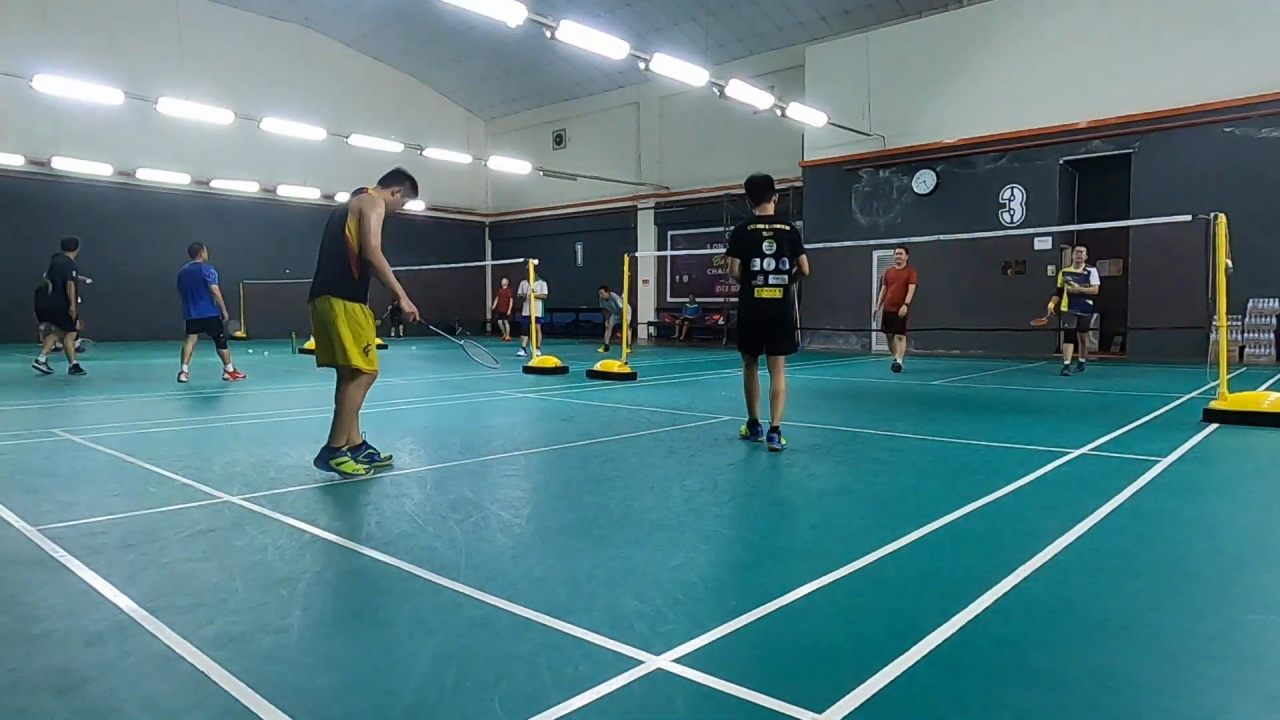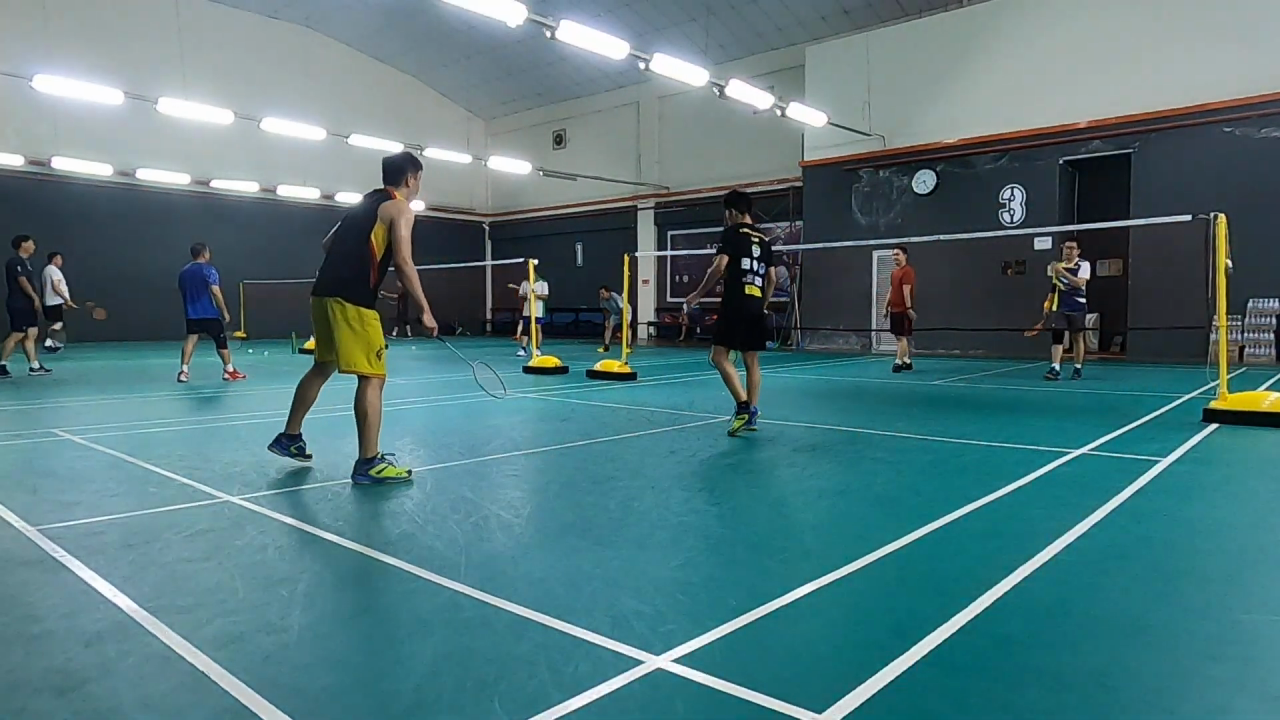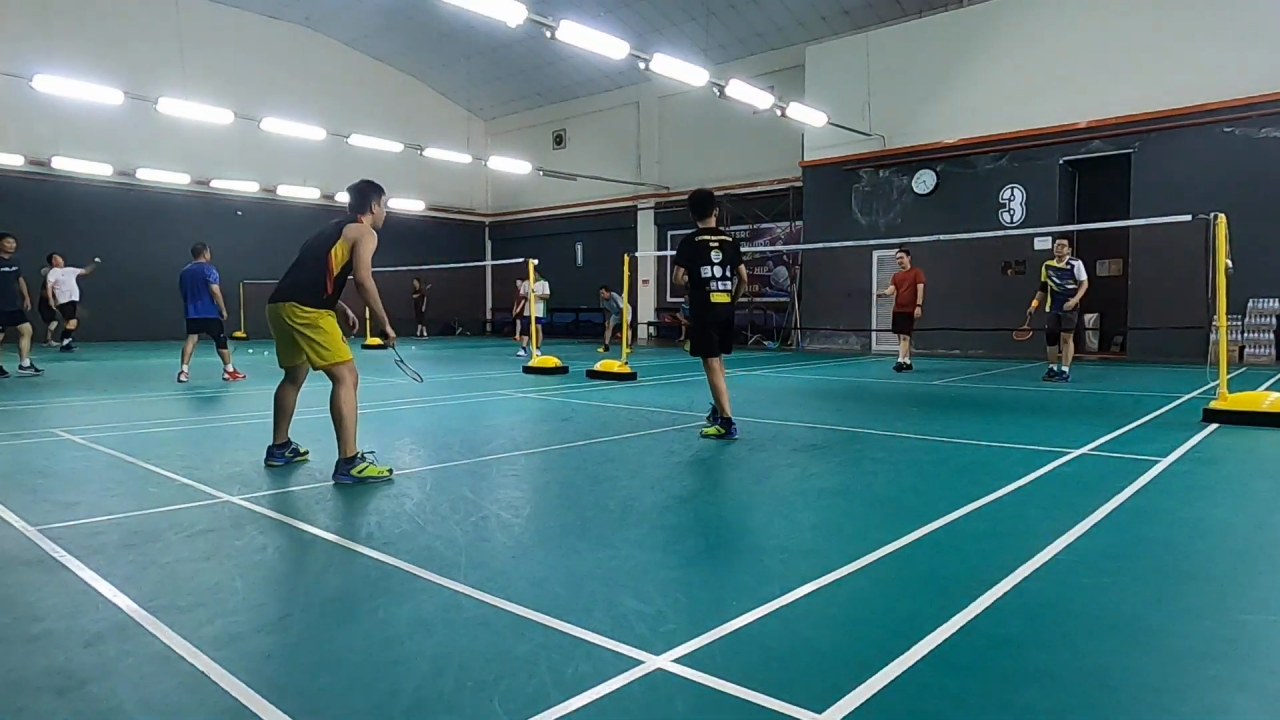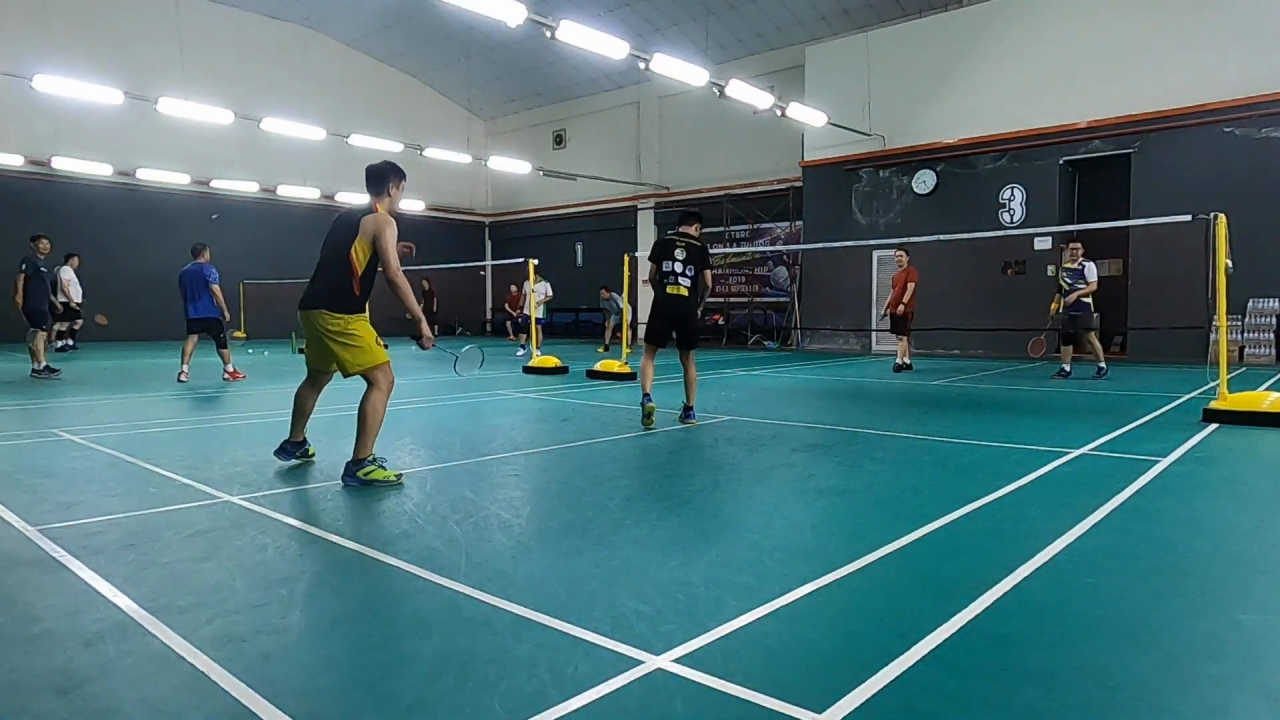
dt=1s
person 1, frame 1
left shoulder: (352, 204)
right shoulder: (372, 202)
right elbow: (372, 253)
right wrist: (402, 297)
left hip: (325, 296)
right hip: (343, 298)
left knee: (350, 375)
right knee: (363, 372)
left ankle: (354, 446)
right ankle: (333, 451)
person 1, frame 2
left shoulder: (364, 205)
right shoulder: (400, 209)
left elbow: (327, 244)
right elbow: (403, 262)
right wrist: (424, 310)
left hip: (324, 295)
right hip: (353, 302)
left knee: (322, 368)
right knee: (372, 378)
left ankle: (289, 437)
right ankle: (368, 463)
person 1, frame 3
left shoulder: (334, 229)
right shoulder: (365, 232)
right elbow: (363, 279)
left wrist: (341, 308)
right wrist: (385, 323)
left hip: (280, 304)
right hip: (304, 309)
left knee: (294, 375)
right knee: (346, 376)
left ankle: (279, 447)
right ankle: (349, 462)
person 1, frame 4
left shoulder: (347, 217)
right shoulder: (382, 221)
right elbow: (393, 275)
left wrist: (388, 251)
right wrist: (421, 321)
left hip: (313, 308)
right hip: (339, 314)
left knee: (318, 377)
right knee: (381, 380)
left ankle: (294, 443)
right ankle: (360, 464)
person 2, frame 1
left shoulder: (741, 231)
right shoulder: (789, 230)
left elbow: (734, 272)
right elbow: (804, 270)
left hip: (751, 306)
right hip: (781, 307)
left knee: (751, 365)
right knee: (777, 369)
left ankle: (754, 425)
right ankle: (775, 431)
person 2, frame 2
left shoulder: (732, 233)
right shoulder: (764, 240)
left elbow: (719, 267)
right elbow: (772, 279)
left wrist: (698, 293)
left hip: (736, 304)
right hip: (756, 306)
left knee: (720, 356)
right knee: (752, 361)
left ankle: (745, 406)
right ankle: (750, 411)
person 2, frame 3
left shoulder: (690, 242)
right shoulder: (730, 241)
left elbow: (678, 279)
right elbow: (743, 279)
left hip: (704, 311)
right hip: (726, 310)
left knee: (712, 366)
right knee: (717, 362)
left ankle: (727, 423)
right ankle: (718, 412)
person 2, frame 4
left shoulder: (662, 243)
right shoulder: (700, 247)
left elbow: (652, 276)
right elbow: (707, 283)
right wrist: (699, 304)
left hip: (663, 305)
right hip: (688, 307)
left knee: (649, 354)
right knee: (687, 359)
left ankle: (647, 397)
right ankle: (689, 410)
